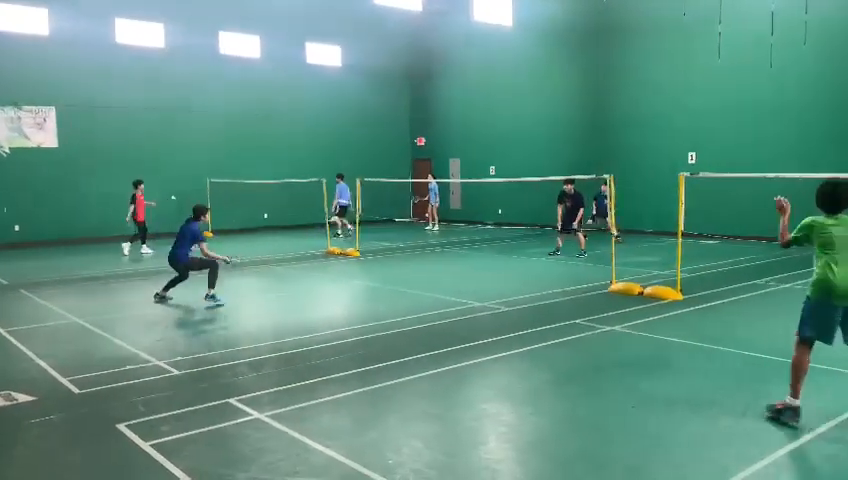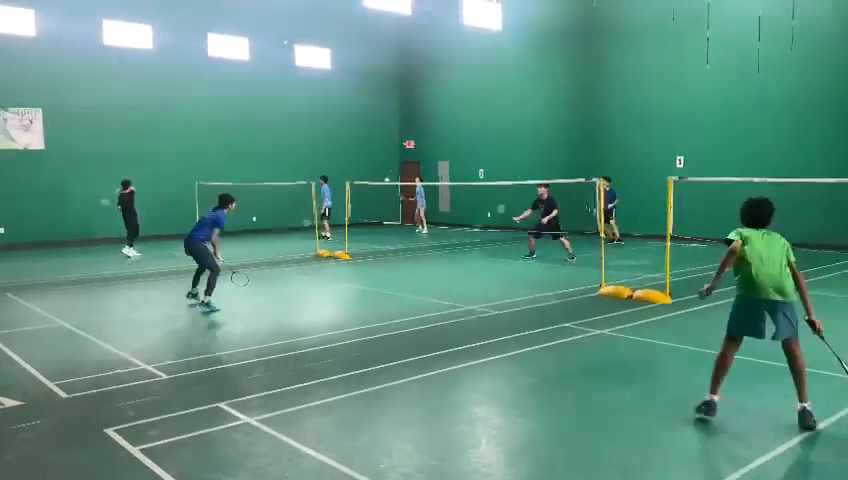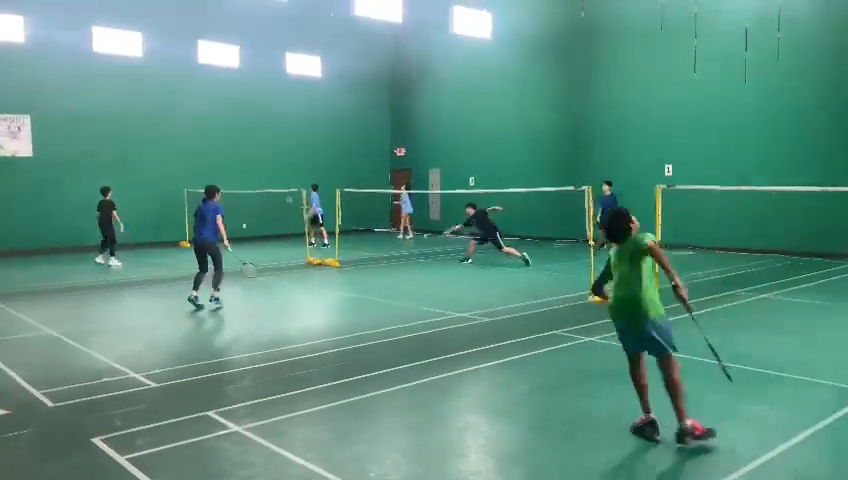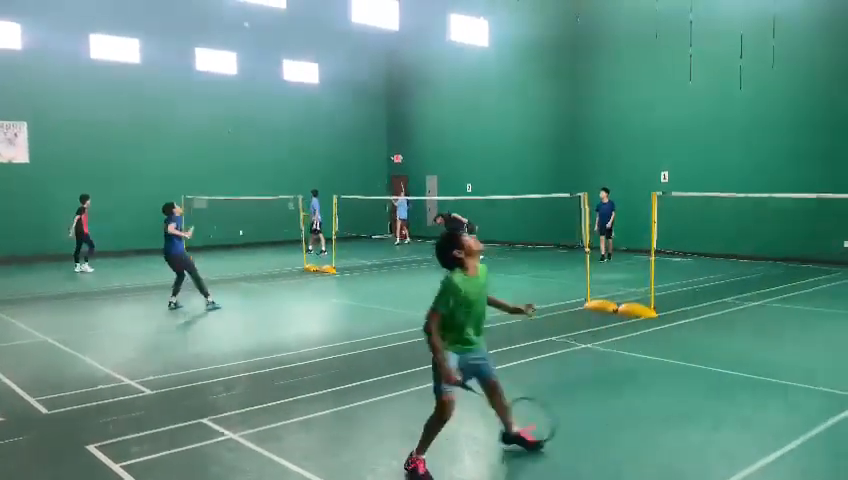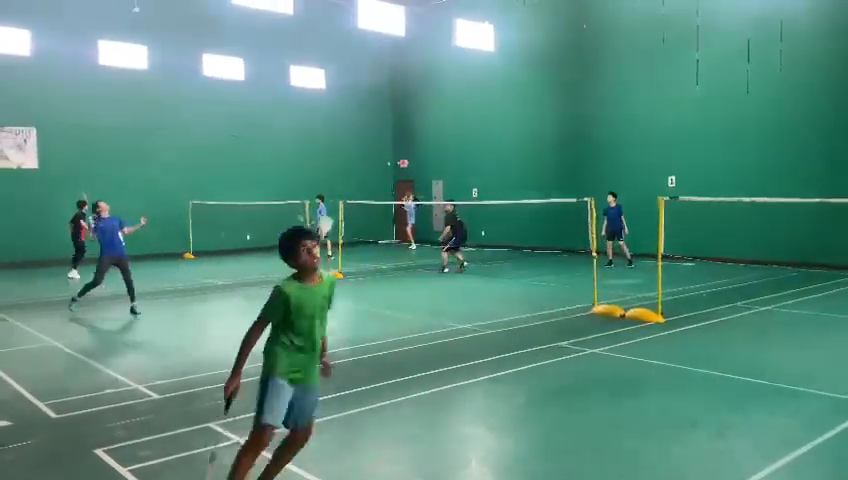
dt=0.5s
person 1, frame 1
left shoulder: (813, 224)
left elbow: (785, 242)
left wrist: (784, 214)
left hip: (825, 289)
left knee: (804, 344)
left ankle: (792, 404)
person 1, frame 2
left shoulder: (740, 234)
right shoulder: (781, 241)
left elbow: (735, 249)
right elbow: (798, 277)
left wrist: (714, 281)
right wrist: (810, 315)
left hip: (752, 290)
right hip: (782, 290)
left knee: (731, 343)
right knee: (792, 348)
left ankle: (712, 399)
right ankle: (804, 408)
person 1, frame 3
left shoulder: (614, 253)
right shoulder: (642, 239)
left elbow: (597, 288)
right elbow: (652, 248)
right wrist: (676, 282)
left hip: (620, 310)
right hip: (644, 309)
left knee: (635, 361)
right knee: (668, 364)
left ankle: (648, 419)
right ankle: (685, 425)
person 1, frame 4
left shoulder: (480, 272)
right shoulder: (452, 283)
right elbow: (431, 324)
left wrist: (512, 309)
right wrist: (442, 364)
left hip: (472, 343)
right hip: (448, 348)
left knee: (493, 387)
right knee: (445, 406)
left ankle: (510, 431)
right ankle: (416, 458)
person 1, frame 5
left shoulder: (329, 283)
right shoulder: (285, 291)
right elbow: (255, 332)
left wrist: (323, 354)
right wrist: (235, 376)
left hip: (307, 373)
right hip: (280, 372)
left knee: (301, 434)
right knee: (261, 437)
person 2, frame 1
left shoulder: (188, 223)
right shoulder: (196, 230)
right elbow: (205, 252)
right wrist: (222, 258)
left hip: (172, 258)
right hip: (181, 260)
left knee: (183, 275)
right knee: (214, 264)
left ankle: (161, 294)
right ankle: (211, 295)
person 2, frame 2
left shoulder: (214, 211)
right shoulder: (221, 217)
right elbow: (214, 238)
right wrist: (216, 253)
left hip: (189, 241)
right hip: (196, 243)
left knee: (203, 266)
right knee: (215, 270)
left ankle: (193, 292)
right ankle: (206, 301)
person 2, frame 3
left shoulder: (199, 207)
right shoulder: (217, 207)
left elbow: (195, 224)
right elbow: (219, 222)
right wrist: (225, 239)
left hip: (198, 241)
right hip: (210, 241)
left knee: (202, 270)
right knee: (218, 269)
left ankle: (193, 295)
right ankle: (215, 296)
person 2, frame 4
left shoulder: (168, 220)
right shoulder: (176, 218)
right elbow: (170, 230)
left wrist: (186, 234)
right wrist: (184, 234)
left hip: (169, 255)
right hip: (178, 254)
left knee: (180, 276)
right knee: (196, 277)
left ankle: (172, 301)
right ankle: (209, 301)
person 2, frame 5
left shoulder: (116, 219)
right shoulder: (97, 222)
left elbow: (126, 231)
left wrist: (139, 225)
right wrist: (91, 229)
left hip: (121, 255)
right hip: (106, 256)
left knee: (128, 281)
right knee: (96, 281)
left ankle: (133, 305)
right ankle: (75, 298)
